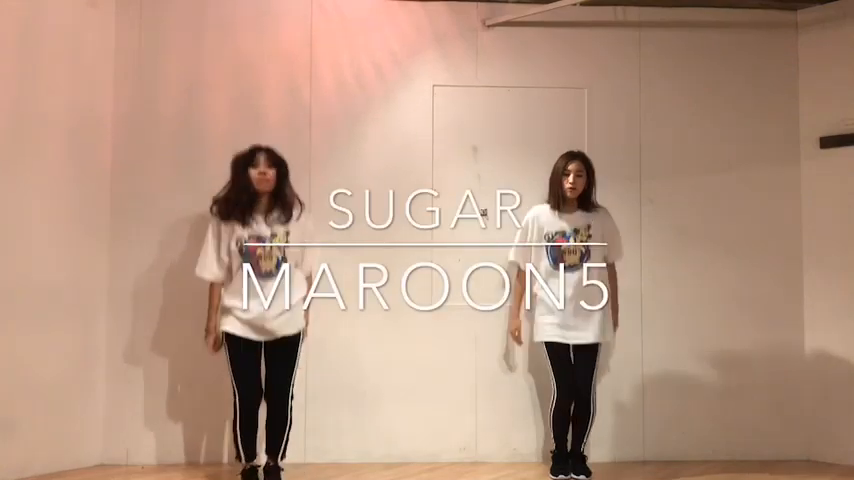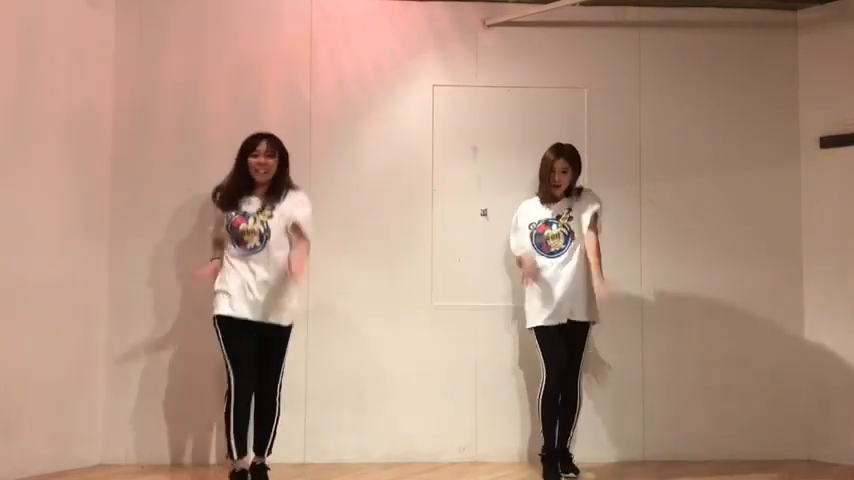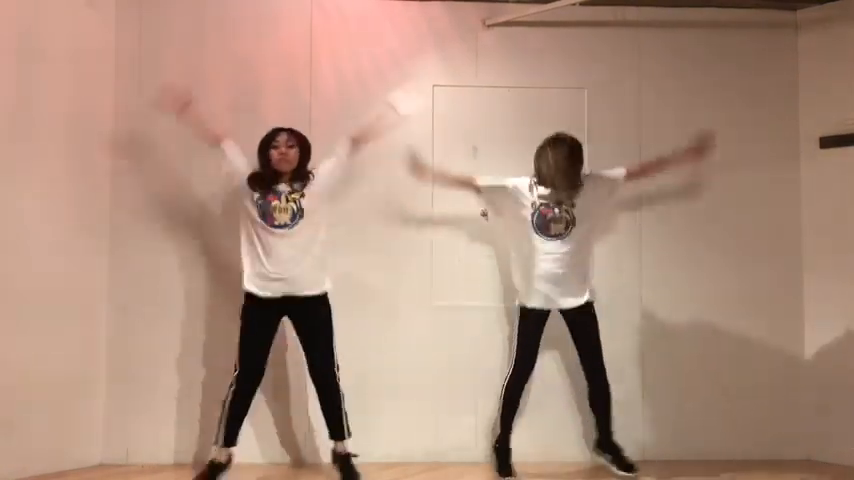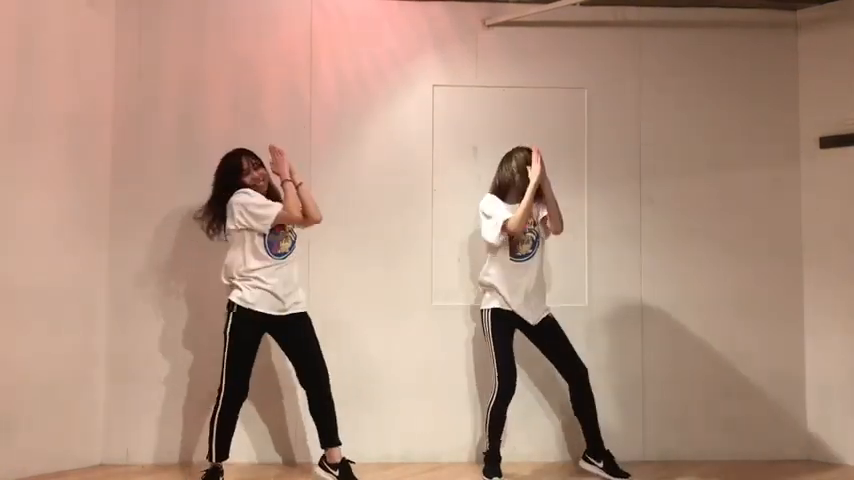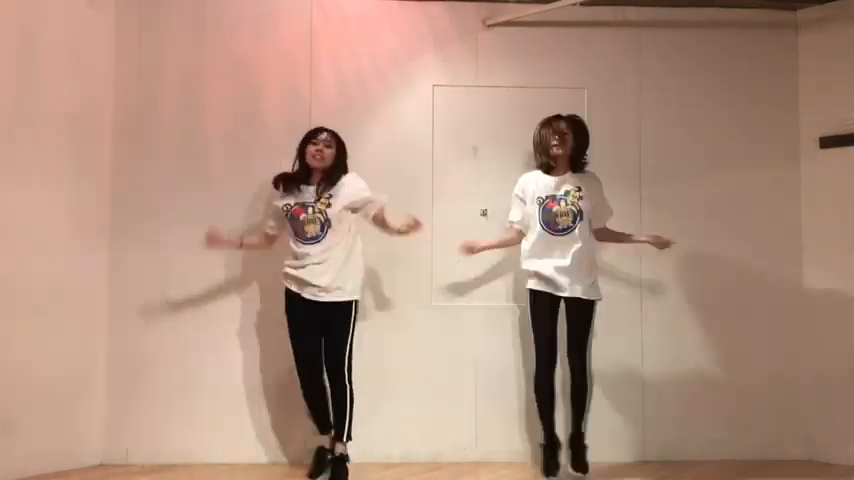
dt=1s
person 1, frame 1
left shoulder: (295, 214)
right shoulder: (225, 216)
left elbow: (306, 270)
right elbow: (216, 275)
left wrist: (304, 311)
right wrist: (213, 323)
left hip: (286, 324)
right hip: (240, 324)
left knee: (280, 396)
right knee: (247, 398)
person 1, frame 2
left shoulder: (292, 199)
right shoulder: (228, 199)
left elbow: (301, 232)
left wrist: (299, 255)
right wrist: (217, 262)
left hip: (275, 308)
right hip: (233, 304)
left knee: (268, 386)
right knee: (240, 381)
person 1, frame 3
left shoulder: (317, 180)
right shoulder: (253, 183)
left elbow: (355, 141)
right elbow: (218, 138)
left wrist: (389, 114)
right wrist: (186, 109)
left hip: (309, 290)
right hip: (261, 290)
left knee: (325, 370)
right knee: (247, 372)
person 1, frame 4
left shoulder: (275, 205)
right shoulder: (241, 202)
left elbow: (314, 216)
right elbow: (294, 214)
left wrist: (292, 175)
right wrist: (285, 177)
left hip: (290, 307)
right hip: (249, 307)
left knee: (317, 378)
right knee: (233, 389)
person 1, frame 5
left shoulder: (348, 185)
right shoulder: (287, 188)
left elbow: (379, 217)
right elbow: (269, 238)
left wrist: (400, 228)
right wrist: (233, 242)
left hip: (339, 293)
right hip: (299, 291)
left knee: (338, 371)
right knee: (307, 370)
right ankle: (325, 440)
person 2, frame 1
left shoulder: (600, 216)
right shoulder: (537, 216)
left elbow: (609, 264)
right elbow: (523, 267)
left wrist: (614, 308)
right wrist: (515, 314)
left hip: (589, 319)
right hip: (551, 320)
left knee: (585, 391)
right knee: (564, 390)
person 2, frame 2
left shoulder: (585, 201)
right shoulder: (527, 209)
left elbow: (591, 236)
right elbow: (520, 257)
left wrist: (598, 275)
right wrist: (526, 266)
left hip: (577, 303)
right hip: (542, 305)
left knee: (571, 378)
right knee: (553, 372)
left ankle: (563, 450)
person 2, frame 3
left shoulder: (591, 186)
right shoulder: (520, 189)
left elbow: (634, 173)
right elbow: (477, 185)
left wrist: (683, 156)
right wrist: (433, 175)
left hip: (577, 293)
right hip: (534, 294)
left knee: (596, 369)
right knee: (521, 368)
left ankle: (606, 444)
right ankle: (503, 444)
person 2, frame 4
left shoulder: (536, 206)
right shoulder: (491, 203)
left elbow: (556, 227)
right elbow: (516, 227)
left wrist: (544, 180)
right wrist: (533, 180)
left hip: (534, 306)
right hip: (499, 305)
left knee: (577, 373)
right knee: (505, 385)
person 2, frame 5
left shoulder: (589, 182)
right shoulder: (528, 182)
left elbow: (600, 231)
right elbow: (518, 233)
left wrist: (640, 238)
right wrist: (484, 245)
left hip: (582, 283)
right hip: (542, 281)
left knee: (579, 364)
right knee: (545, 364)
left ankle: (577, 440)
right ankle: (550, 442)
